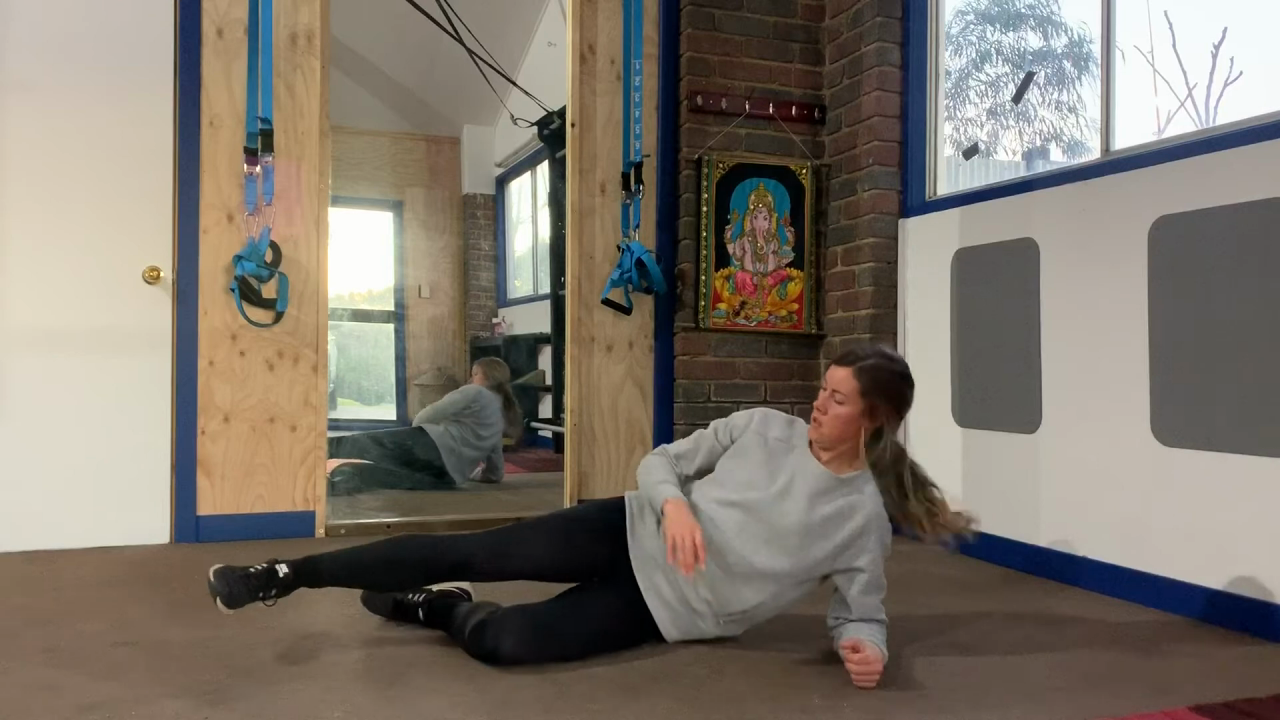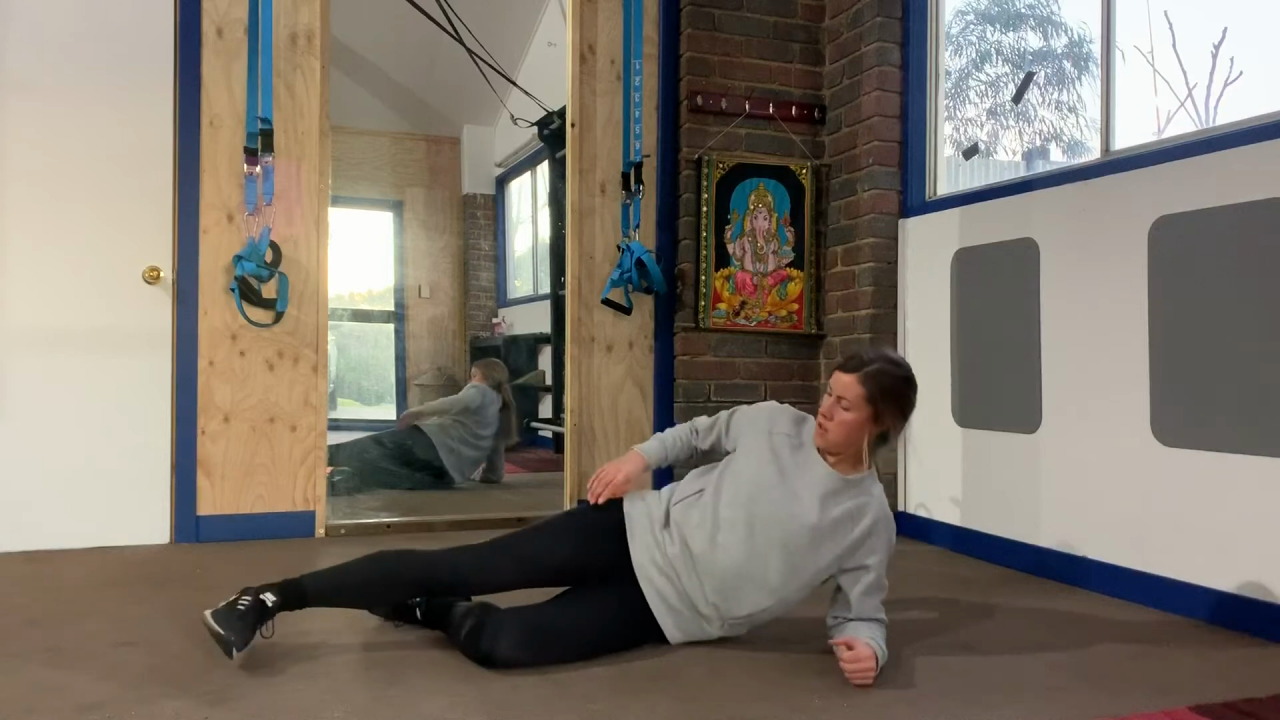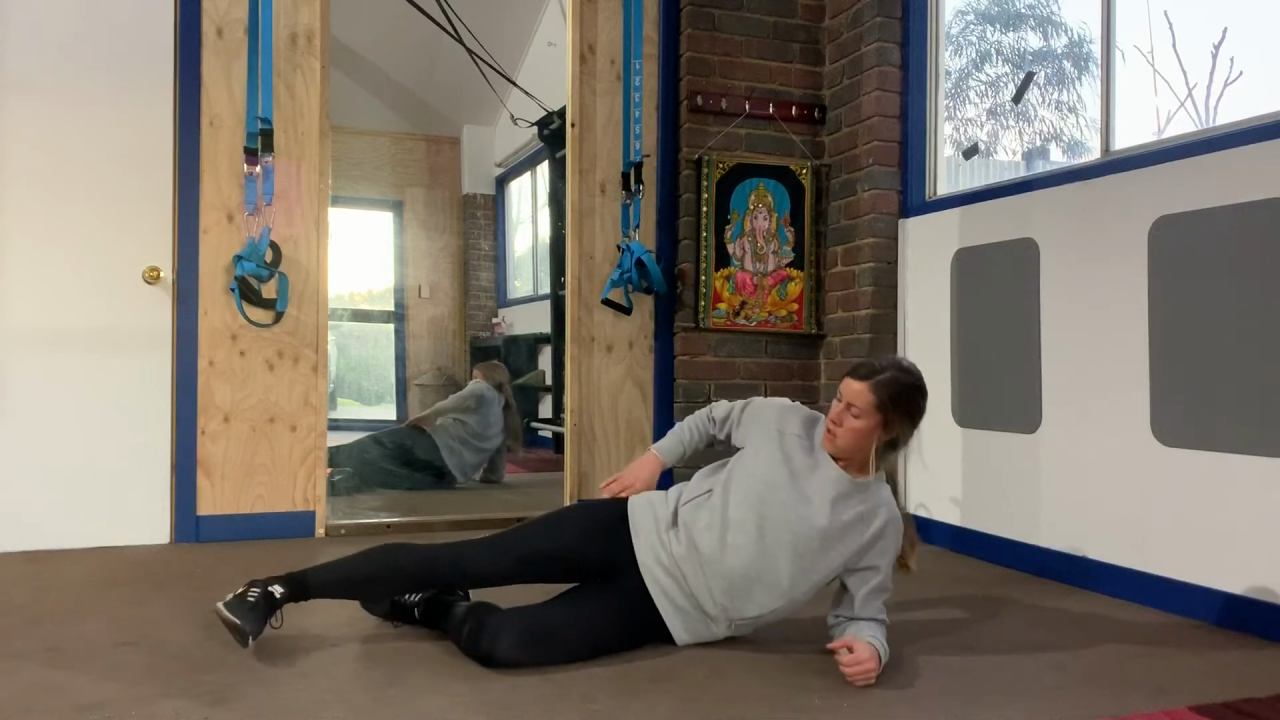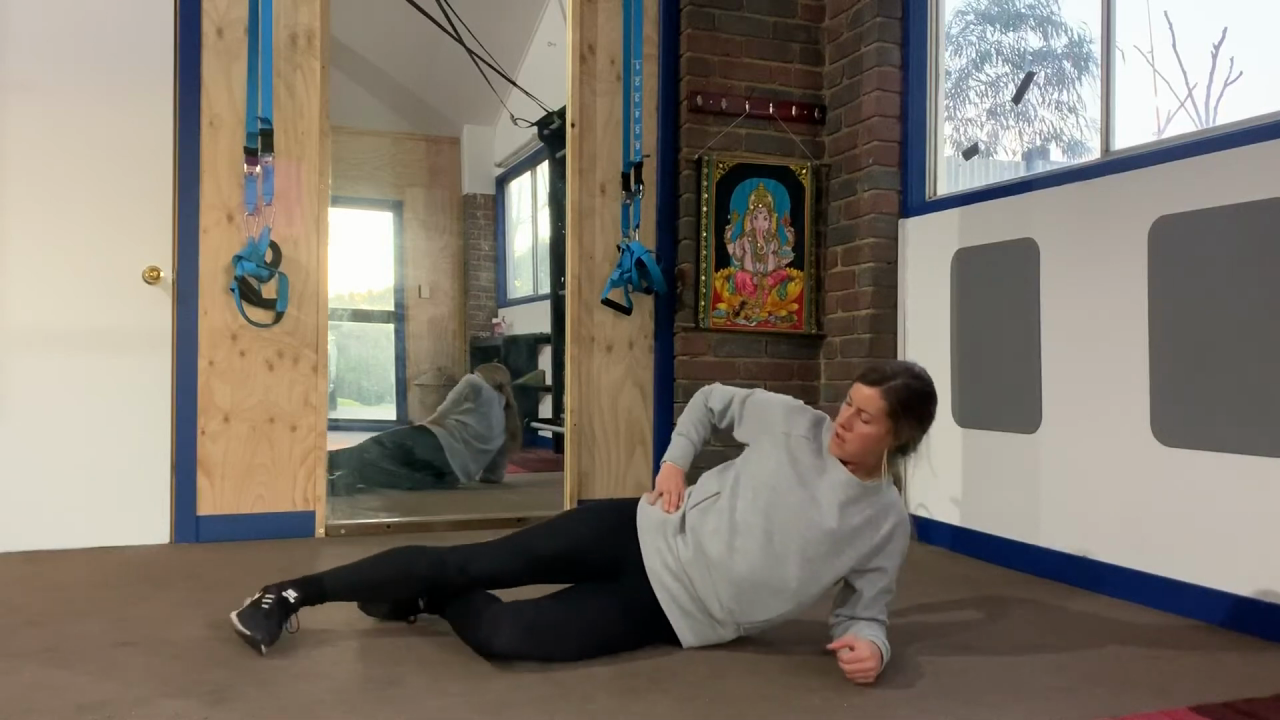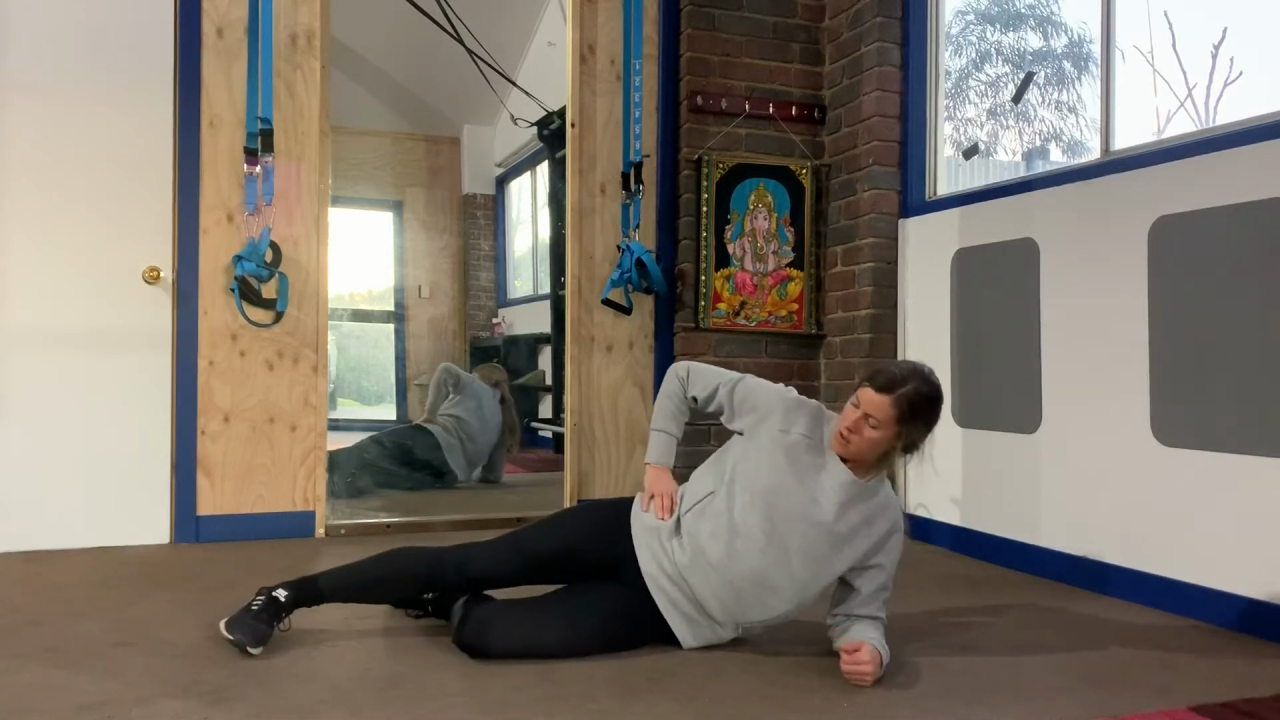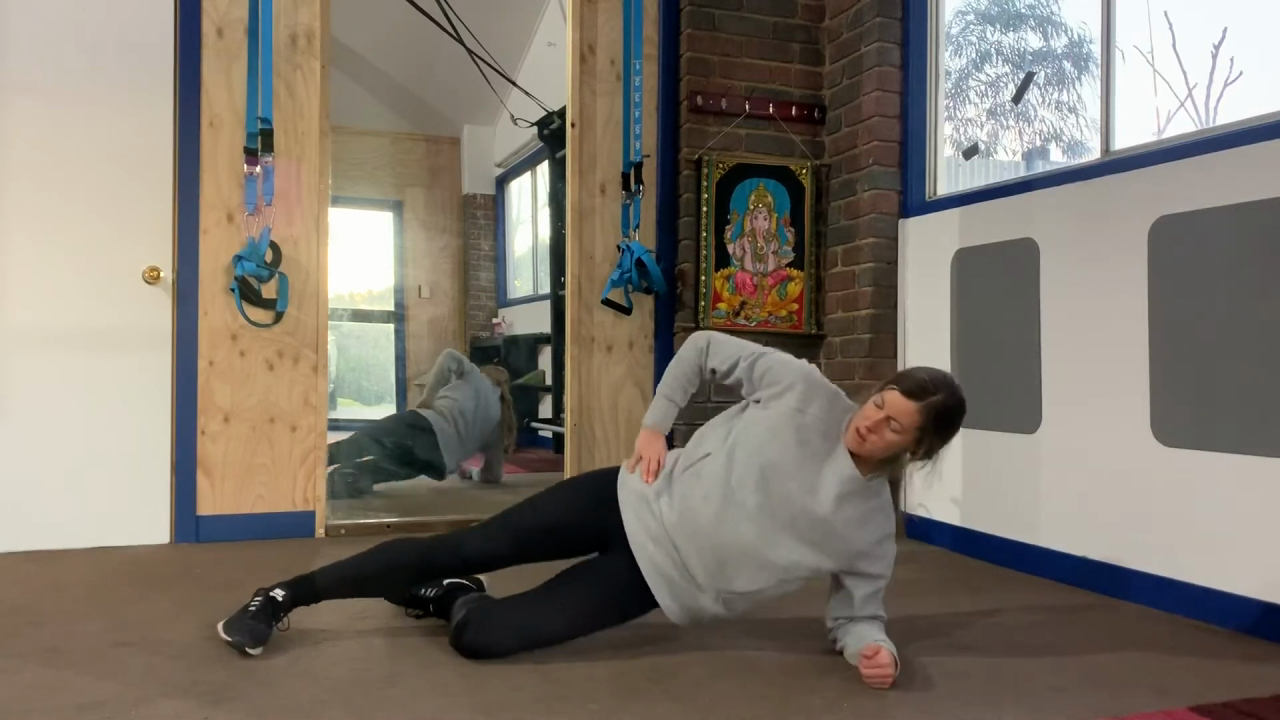
dt=0.4s
person 1, frame 1
left shoulder: (864, 518)
right shoulder: (765, 428)
left elbow: (860, 611)
right elbow: (662, 459)
left wrist: (867, 648)
right wrist: (673, 501)
left hip: (665, 610)
right hip: (631, 531)
left knee: (508, 640)
right knee: (468, 551)
left ankle: (443, 609)
right ankle: (286, 575)
person 1, frame 2
left shoulder: (868, 520)
right shoulder: (777, 424)
left elbow: (859, 612)
right elbow: (704, 430)
left wrist: (866, 648)
right wrist: (640, 455)
left hip: (665, 611)
right hip: (634, 534)
left knee: (504, 643)
right knee: (459, 566)
left ankle: (438, 616)
right ankle: (273, 599)
person 1, frame 3
left shoulder: (875, 521)
right shoulder: (789, 423)
left elbow: (861, 610)
right elbow: (717, 416)
left wrist: (867, 647)
right wrist: (656, 454)
left hip: (669, 610)
right hip: (641, 532)
left knee: (505, 643)
right knee: (463, 558)
left ankle: (436, 609)
right ankle: (282, 588)
person 1, frame 4
left shoulder: (885, 524)
right shoulder: (795, 423)
left elbow: (862, 612)
right elbow: (709, 400)
left wrist: (870, 648)
right wrist: (673, 465)
left hip: (673, 612)
right hip: (645, 535)
left knee: (504, 632)
right knee: (473, 560)
left ankle: (437, 602)
right ankle: (293, 593)
person 1, frame 5
left shoulder: (880, 523)
right shoulder: (789, 412)
left elbow: (858, 610)
right elbow: (684, 378)
left wrist: (867, 646)
right wrist: (657, 463)
left hip: (670, 613)
right hip: (643, 535)
left knee: (484, 632)
right knee: (472, 560)
left ankle: (449, 606)
right ankle: (286, 595)
person 1, frame 6
left shoulder: (869, 525)
right shoulder: (806, 389)
left elbow: (856, 610)
right elbow: (704, 348)
left wrist: (875, 649)
right wrist: (653, 425)
left hip: (656, 573)
right hip: (632, 502)
left knee: (484, 637)
right knee: (465, 547)
left ankle: (450, 600)
right ankle: (284, 596)
person 2, frame 1
left shoulder: (476, 392)
right shoulder: (500, 425)
left elbow: (431, 414)
right elbow: (495, 474)
left wrist: (415, 427)
right wrist: (471, 472)
left hip: (430, 441)
right hip: (446, 474)
left knee: (357, 445)
right ankle: (349, 476)
person 2, frame 2
left shoulder: (481, 390)
right shoulder: (501, 422)
left elbow: (465, 400)
right elbow: (495, 475)
left wrist: (419, 411)
right wrist: (474, 471)
right hip: (444, 473)
left knee: (360, 451)
right ankle: (350, 478)
person 2, frame 3
left shoulder: (485, 391)
right shoulder: (503, 427)
left elbow: (476, 392)
right elbow: (495, 475)
left wrist: (433, 412)
right wrist: (474, 471)
left hip: (430, 439)
right hip: (445, 473)
left knee: (361, 451)
right ankle: (350, 479)
person 2, frame 4
left shoulder: (485, 393)
right shoulder: (505, 427)
left elbow: (470, 382)
right elbow: (495, 475)
left wrist: (439, 415)
right wrist: (472, 471)
left hip: (432, 440)
right hip: (446, 473)
left knee: (365, 454)
person 2, frame 5
left shoulder: (475, 386)
right shoulder: (502, 421)
left elbow: (445, 370)
right elbow: (493, 475)
left wrist: (429, 413)
right wrist: (470, 470)
left hip: (429, 438)
right hip: (446, 469)
left knee: (363, 452)
person 2, frame 6
left shoulder: (475, 378)
right shoulder: (498, 418)
left elbow: (450, 356)
right elbow: (493, 475)
left wrist: (428, 396)
right wrist: (471, 472)
left hip: (424, 422)
right hip: (437, 456)
left knee: (354, 446)
right ankle: (346, 479)
